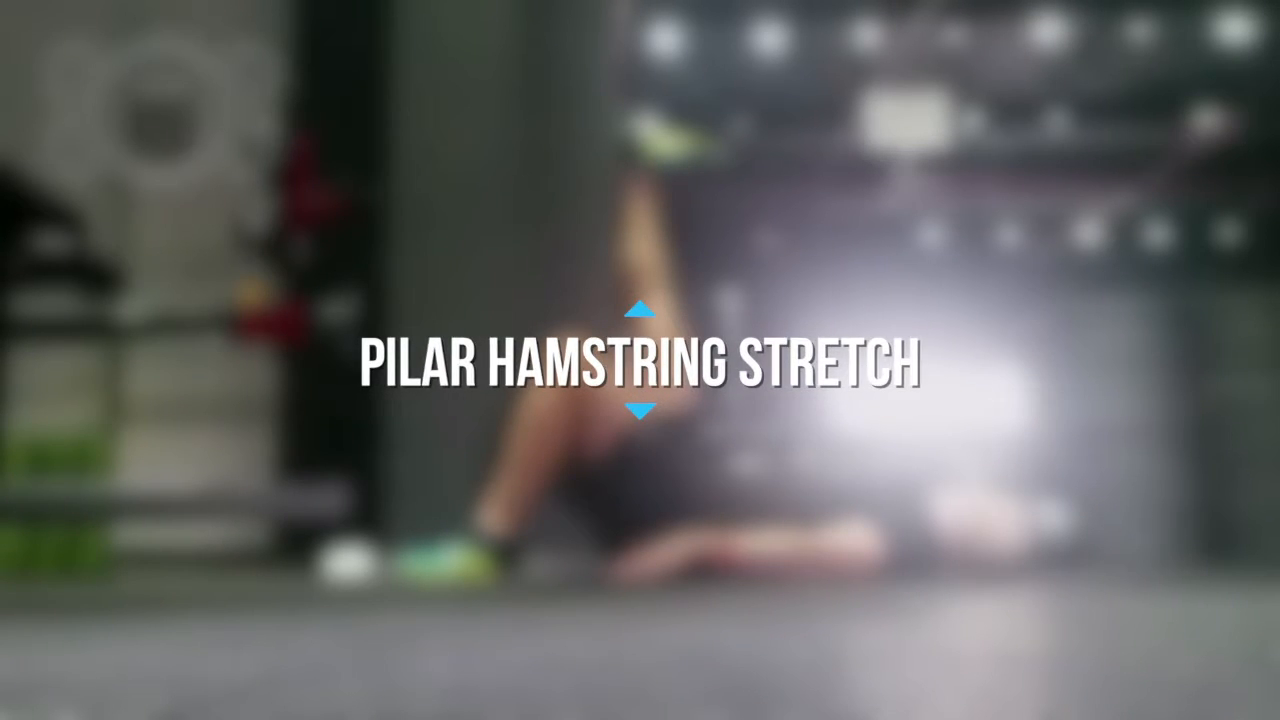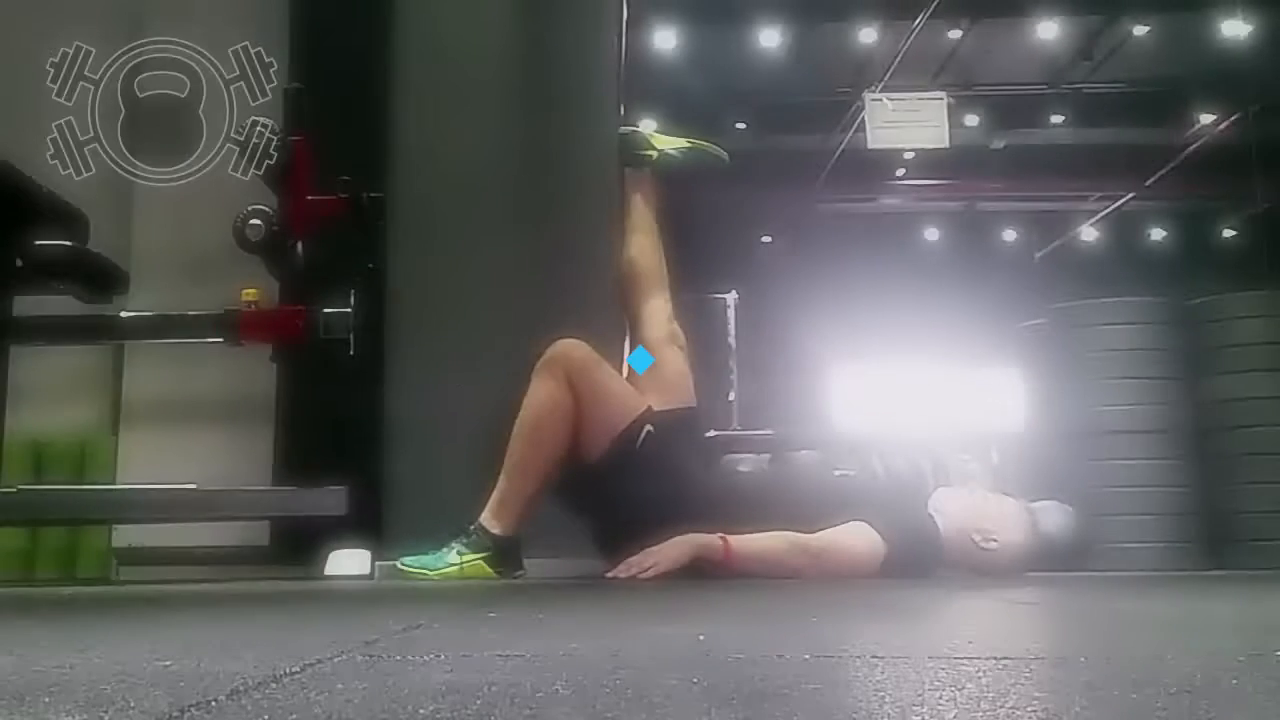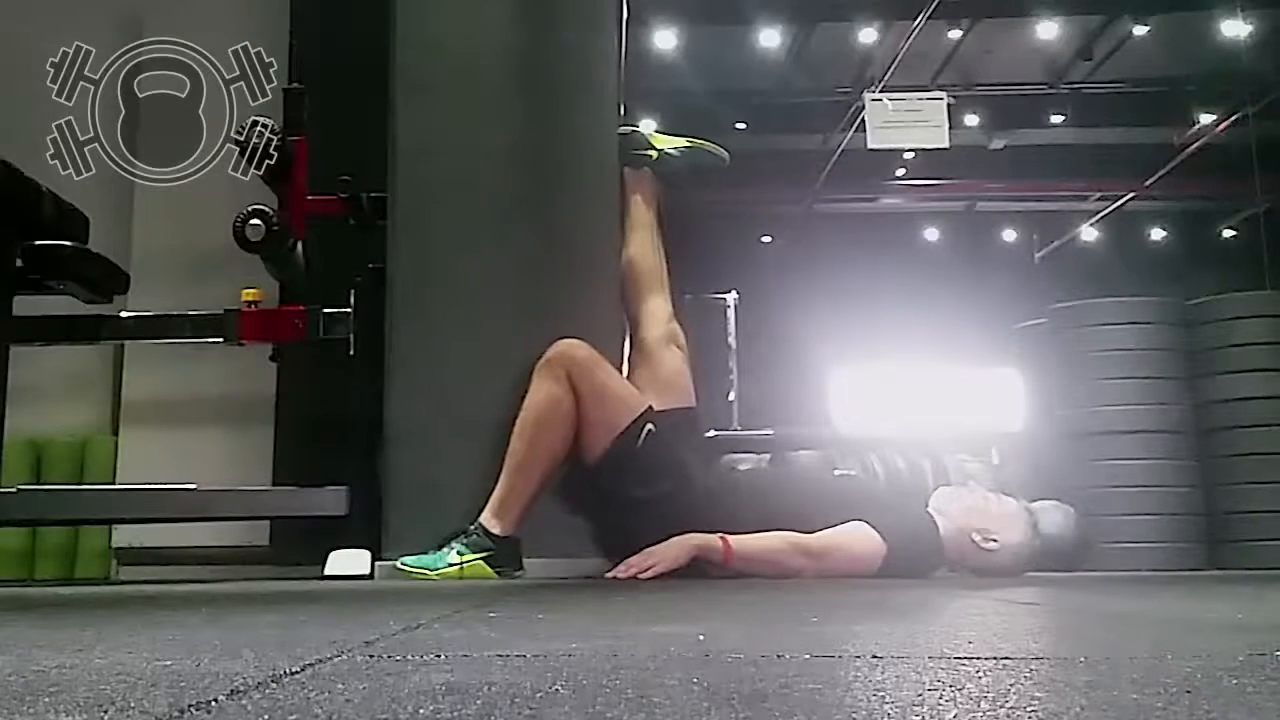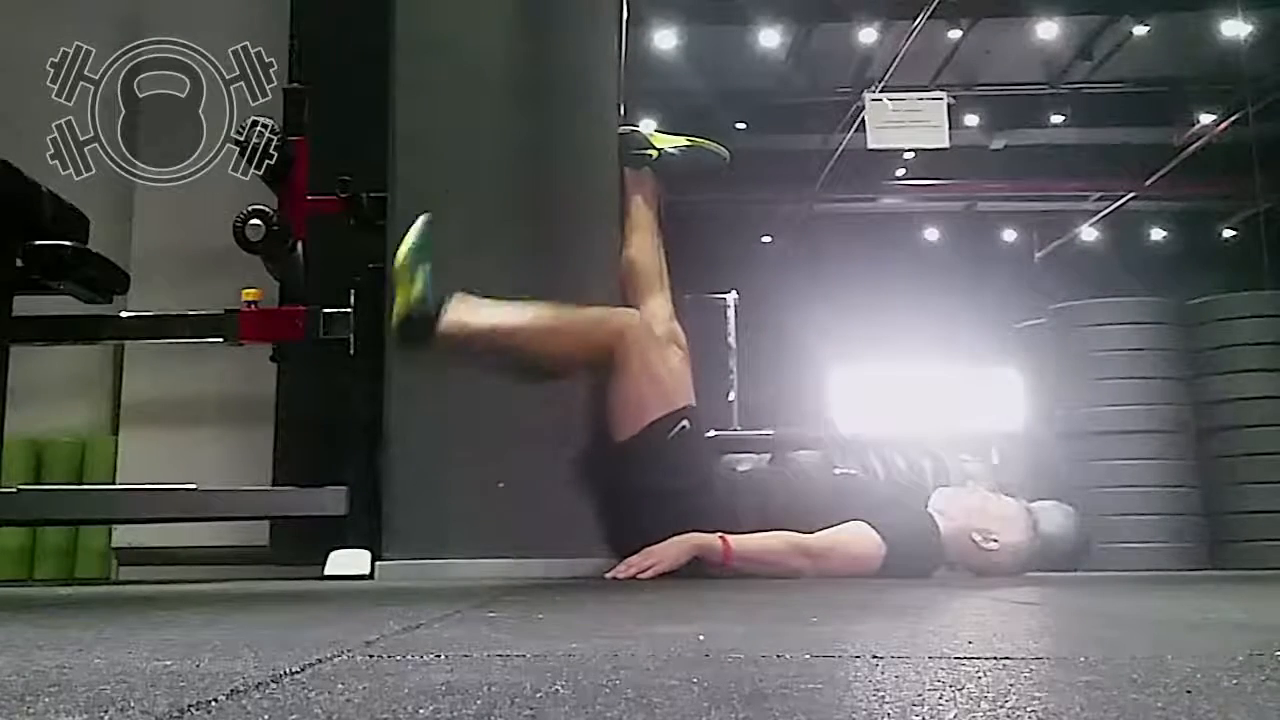
dt=0.5s
person 1, frame 1
left shoulder: (889, 537)
right shoulder: (885, 517)
left elbow: (822, 552)
left wrist: (693, 543)
left hip: (669, 514)
right hip: (677, 483)
left ankle: (489, 543)
person 1, frame 2
left shoulder: (907, 539)
right shoulder: (905, 521)
left elbow: (812, 555)
left wrist: (699, 543)
left hip: (678, 512)
right hip: (688, 496)
left knee: (570, 360)
left ankle: (493, 542)
person 1, frame 3
left shoulder: (906, 539)
right shoulder: (905, 522)
left elbow: (809, 554)
left wrist: (696, 543)
left hip: (676, 510)
right hip: (692, 491)
left knee: (569, 360)
left ankle: (492, 540)
person 1, frame 4
left shoulder: (908, 538)
right shoulder: (910, 516)
left elbow: (809, 555)
left wrist: (697, 543)
left hip: (680, 504)
right hip: (696, 494)
left knee: (631, 329)
left ankle: (435, 314)
